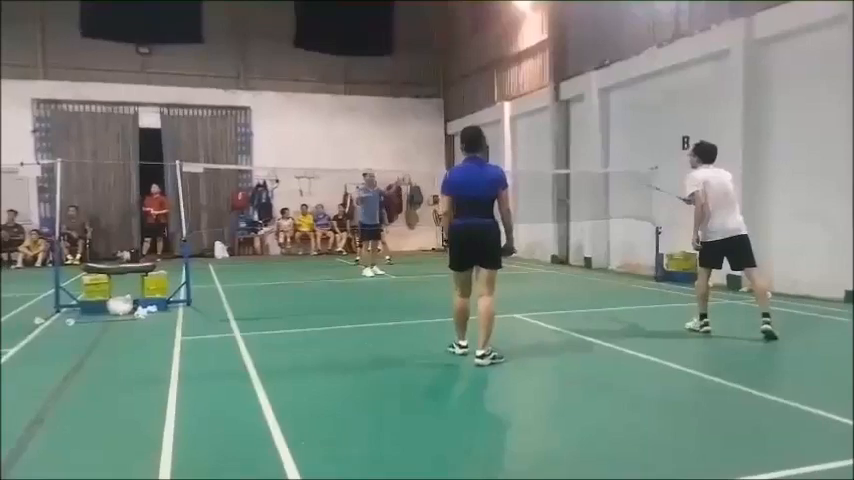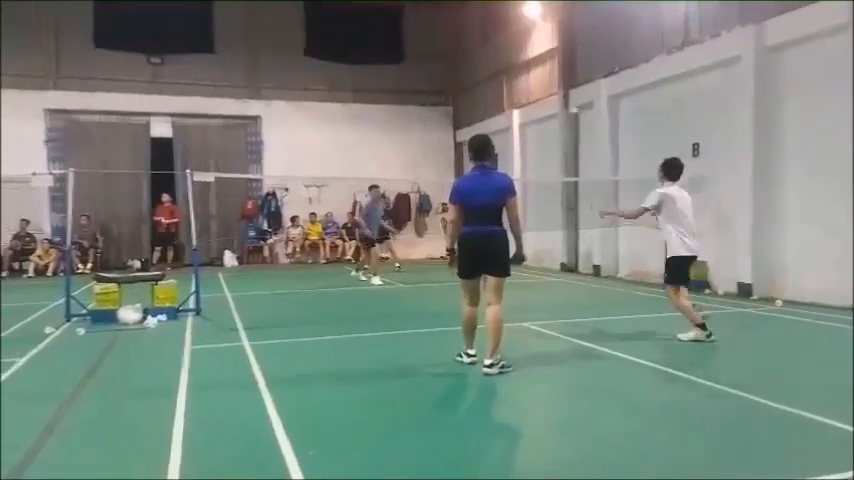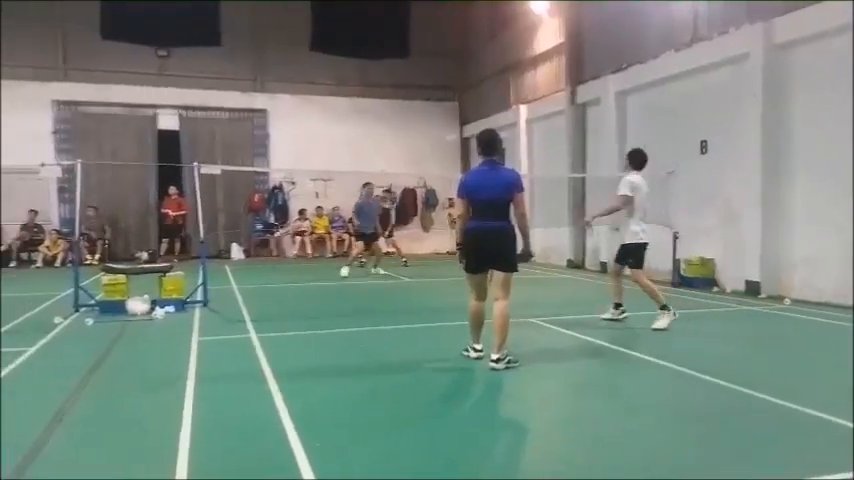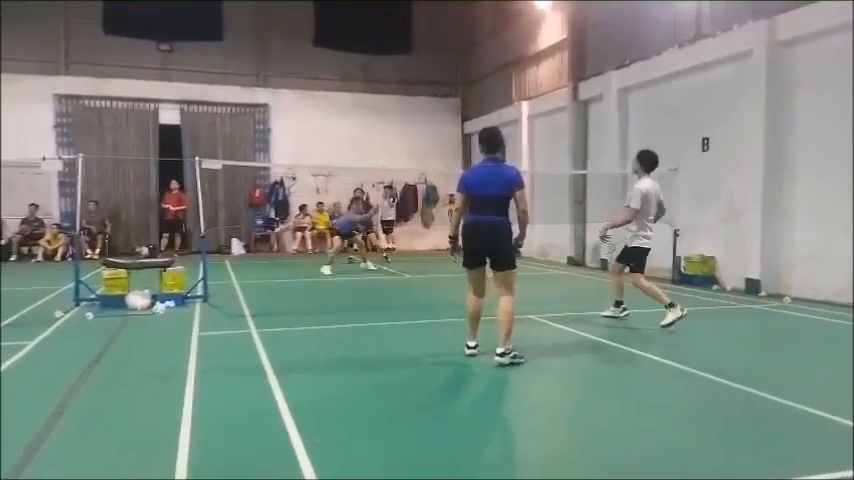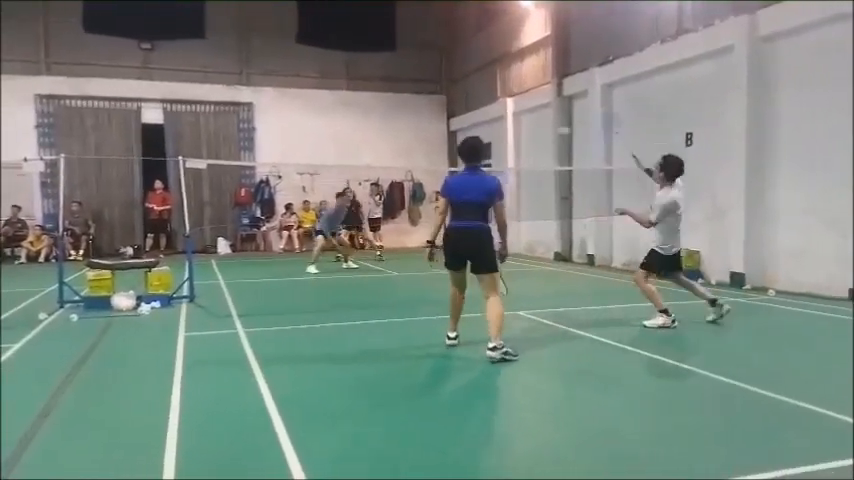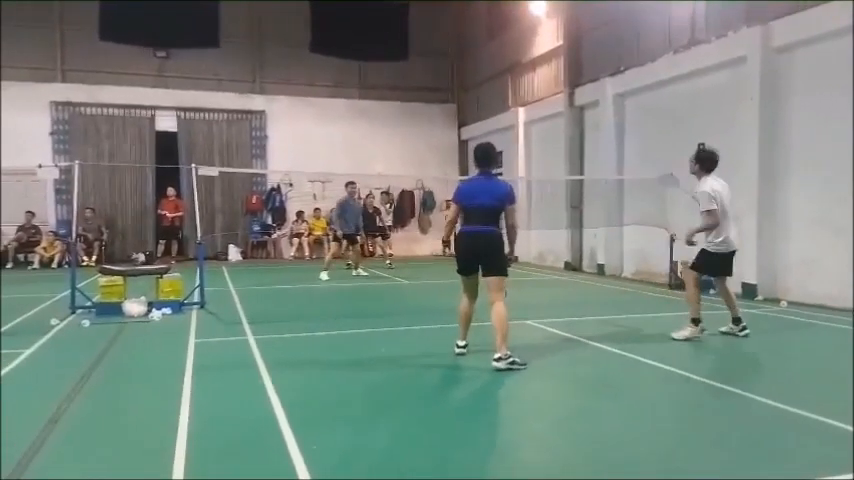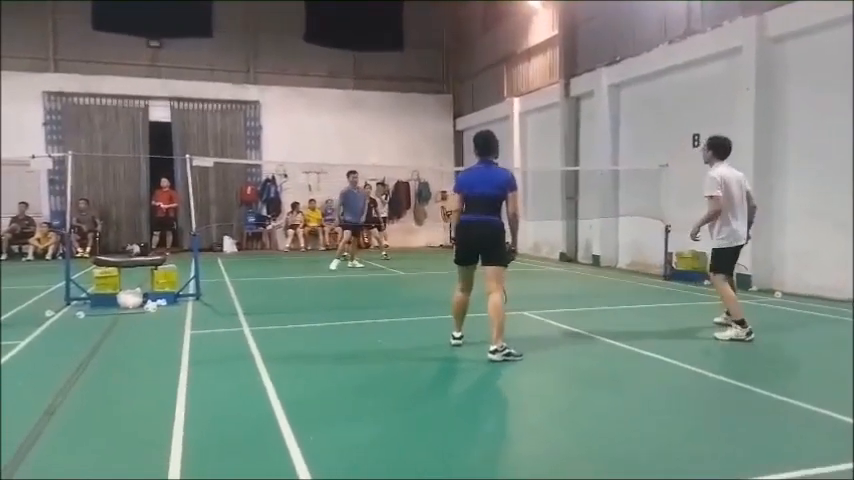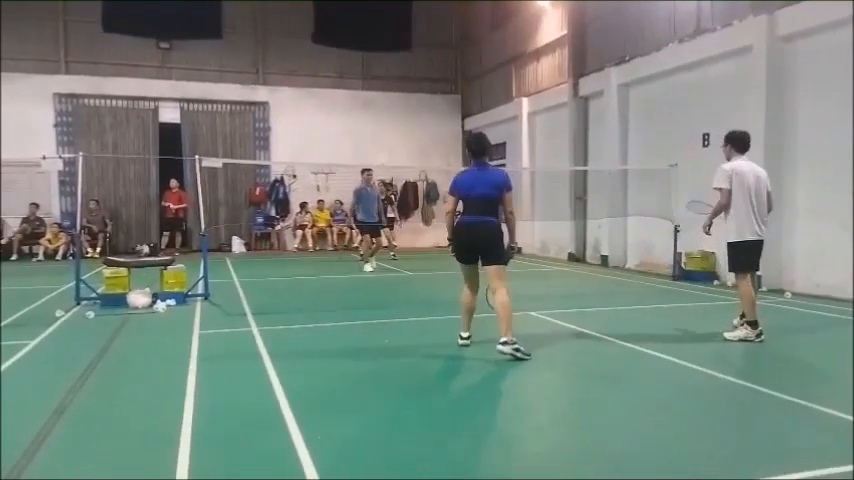
dt=0.4s
person 1, frame 1
left shoulder: (452, 175)
right shoulder: (496, 173)
left elbow: (445, 213)
right elbow: (505, 210)
left wrist: (450, 239)
right wrist: (509, 239)
left hip: (460, 235)
right hip: (487, 234)
left knee: (461, 293)
right knee: (486, 294)
left ankle: (461, 342)
right ankle: (483, 351)
person 1, frame 2
left shoulder: (460, 184)
right shoulder: (504, 181)
left elbow: (454, 221)
right elbow: (514, 218)
left wrist: (450, 249)
right wrist: (519, 247)
left hip: (468, 243)
right hip: (495, 242)
left knee: (470, 301)
right knee: (494, 302)
left ankle: (469, 351)
right ankle: (492, 360)
person 1, frame 3
left shoulder: (467, 178)
right shoulder: (512, 177)
left elbow: (461, 215)
right elbow: (521, 214)
left wrist: (460, 244)
right wrist: (526, 244)
left hip: (475, 238)
right hip: (502, 238)
left knee: (477, 296)
right knee: (501, 298)
left ankle: (475, 346)
right ankle: (498, 355)
person 1, frame 4
left shoulder: (469, 175)
right shoulder: (512, 174)
left elbow: (459, 208)
right elbow: (523, 210)
left wrist: (453, 236)
right wrist: (521, 236)
left hip: (473, 233)
right hip: (499, 233)
left knee: (475, 292)
right knee: (506, 293)
left ankle: (471, 342)
right ankle: (503, 349)
person 1, frame 5
left shoulder: (450, 182)
right shoulder: (492, 183)
left elbow: (441, 214)
right elbow: (501, 220)
left wrist: (431, 243)
right wrist: (504, 246)
left hip: (454, 237)
right hip: (480, 238)
left knee: (457, 288)
right knee: (492, 294)
left ankle: (452, 334)
right ankle: (495, 344)
person 1, frame 6
left shoulder: (463, 187)
right shoulder: (505, 188)
left elbow: (452, 219)
right elbow: (511, 225)
left wrist: (445, 240)
right wrist: (511, 250)
left hip: (466, 241)
right hip: (491, 243)
left knee: (468, 294)
right knee: (497, 300)
left ankle: (461, 342)
right ankle: (501, 354)
person 1, frame 7
left shoulder: (464, 176)
right shoulder: (506, 177)
left elbow: (455, 211)
right elbow: (513, 213)
left wrist: (457, 238)
right wrist: (513, 243)
left hip: (466, 231)
right hip: (492, 232)
left knee: (463, 287)
right knee: (495, 290)
left ankle: (456, 333)
right ankle: (497, 346)
person 1, frame 8
left shoulder: (460, 178)
right shoulder: (501, 176)
left elbow: (449, 211)
right elbow: (509, 212)
left wrist: (451, 239)
right wrist: (512, 241)
left hip: (464, 232)
right hip: (490, 232)
left knee: (470, 286)
right knee: (499, 288)
left ankle: (465, 333)
right ankle: (506, 339)
person 2, frame 1
left shoulder: (695, 176)
right shoulder: (726, 174)
left elbow: (701, 205)
left wrist: (695, 233)
left hip: (713, 234)
right hip: (737, 231)
left knee: (703, 275)
right knee: (753, 275)
left ankle: (702, 320)
right ankle: (766, 320)
person 2, frame 2
left shoulder: (661, 193)
right shoulder: (684, 195)
left elbow: (635, 214)
left wrist: (610, 212)
left hip: (678, 250)
right hip: (690, 249)
left knee: (674, 292)
right knee: (680, 288)
left ankle: (701, 329)
right ankle: (698, 322)
person 2, frame 3
left shoulder: (629, 180)
right shoulder: (641, 182)
left elbow: (619, 205)
left wrist: (596, 215)
left hip: (635, 238)
right hip: (631, 237)
left knee: (638, 276)
right knee: (615, 270)
left ankle: (665, 310)
right ankle: (618, 309)
person 2, frame 4
left shoulder: (639, 187)
right shoulder: (654, 186)
left elbow: (629, 217)
right elbow: (661, 211)
left wrist: (606, 227)
left hip: (639, 241)
right hip: (636, 239)
left knee: (638, 280)
right knee: (616, 269)
left ankle: (673, 308)
right ankle: (618, 307)
person 2, frame 5
left shoulder: (664, 199)
right shoulder: (674, 186)
left elbow: (648, 223)
left wrist: (627, 211)
right wrist: (652, 175)
left hip: (664, 246)
right hip: (672, 243)
left knee: (640, 277)
right knee: (678, 278)
left ankle: (665, 315)
right ankle: (716, 304)
person 2, frame 6
left shoulder: (705, 189)
right shoulder: (719, 182)
left elbow: (713, 221)
left wrist: (693, 232)
left hip: (716, 245)
right hip: (728, 244)
left knee: (690, 278)
right knee: (720, 283)
left ankle: (694, 325)
right ankle: (738, 324)
person 2, frame 7
left shoulder: (714, 175)
right shoulder: (738, 174)
left elbow: (717, 208)
right elbow: (752, 205)
left wrist: (698, 225)
right wrist: (747, 227)
left hip: (725, 237)
right hip: (738, 235)
left knee: (719, 280)
right knee: (725, 276)
left ankle: (741, 327)
right ankle: (731, 314)
person 2, frame 8
left shoulder: (728, 168)
right shoulder: (760, 171)
left elbow: (724, 201)
right elbow: (769, 205)
left wrist: (709, 219)
left hip: (739, 233)
right hip: (758, 232)
left knee: (742, 277)
right knee: (749, 276)
left ankle: (752, 328)
right ankle: (746, 317)
